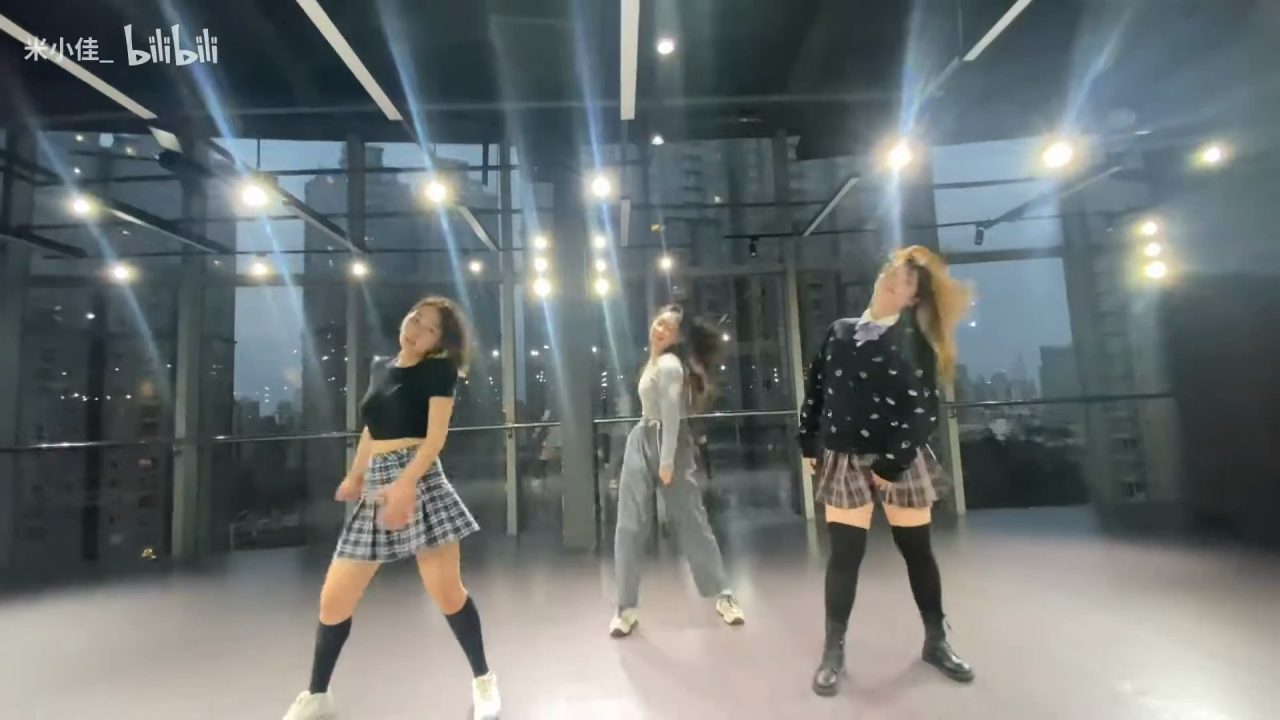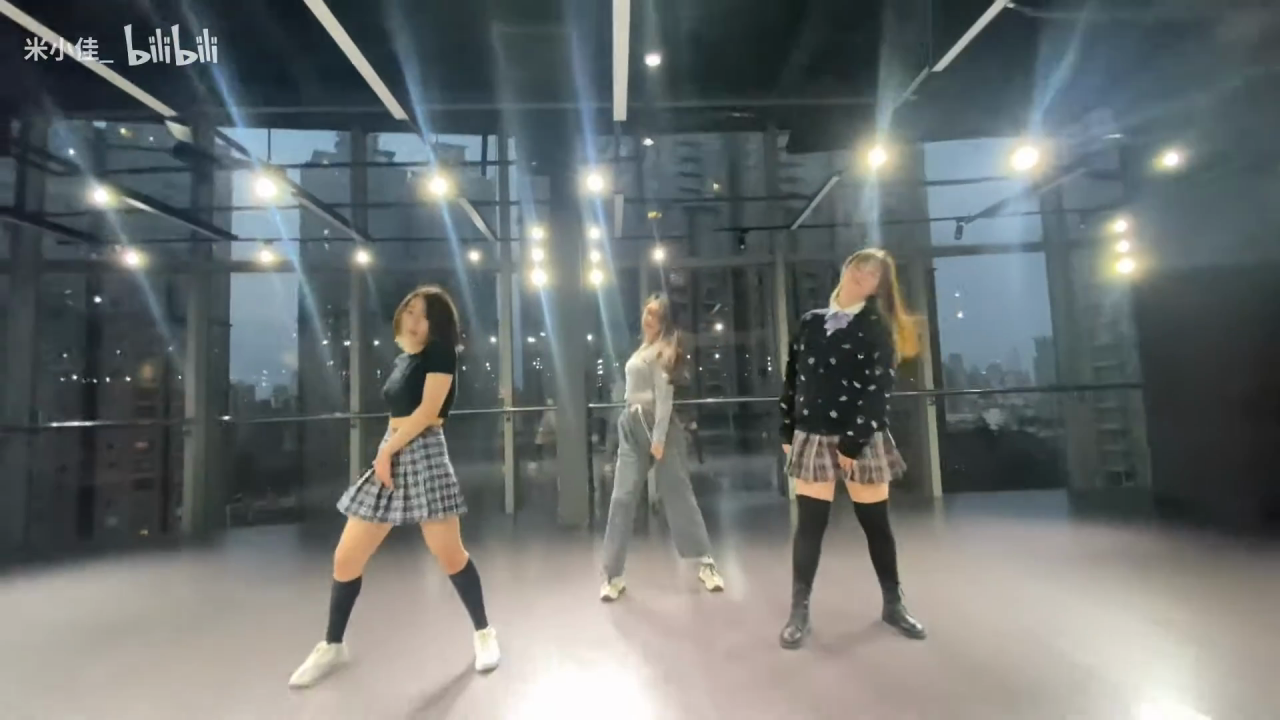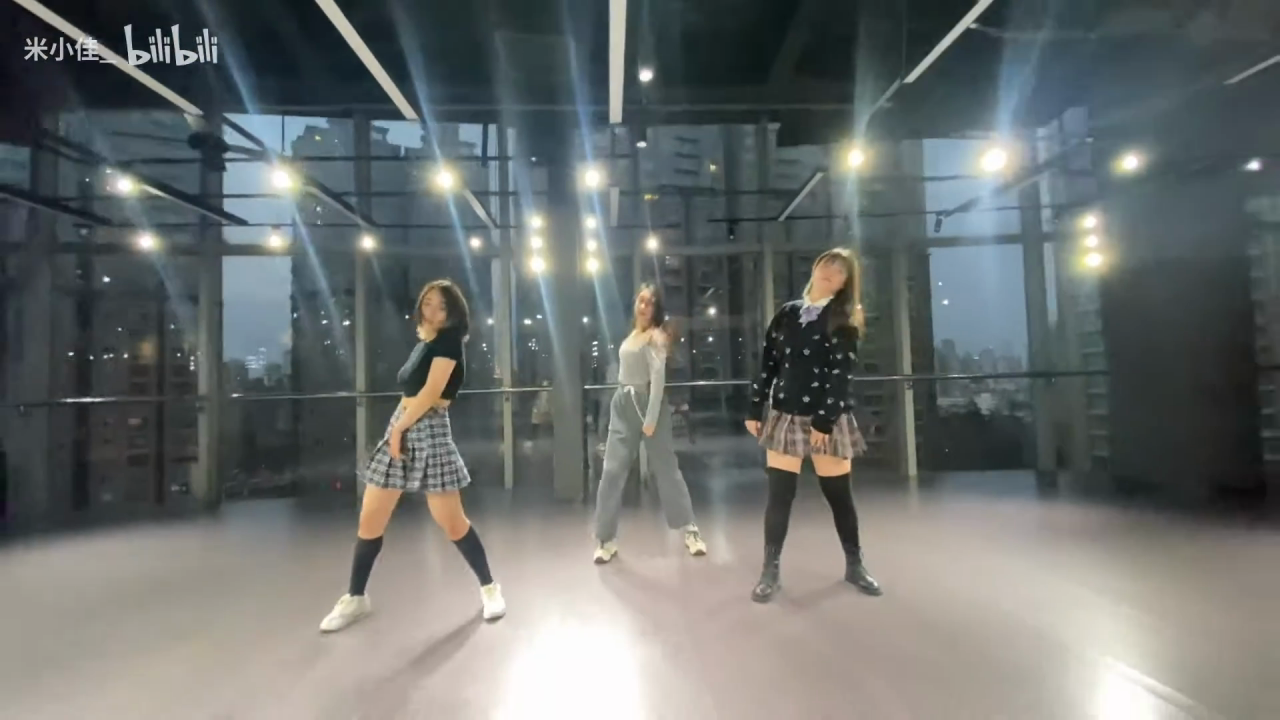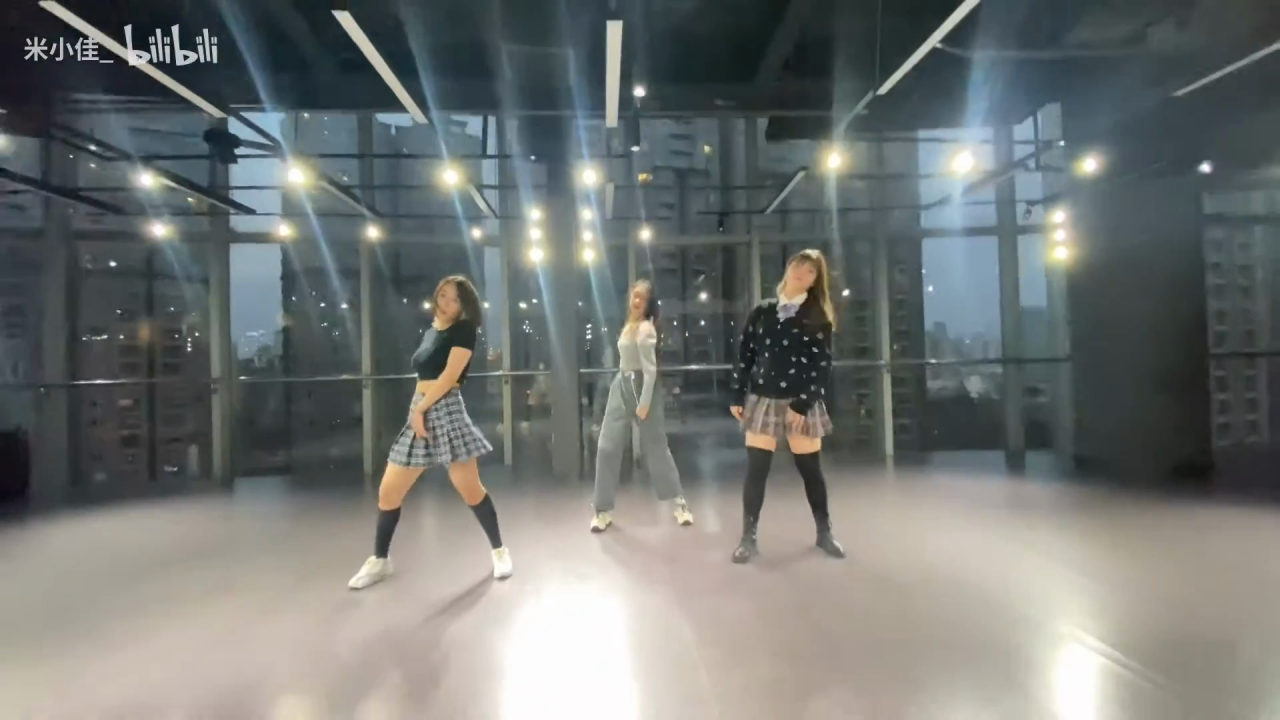
dt=0.3s
person 1, frame 1
left shoulder: (914, 342)
right shoulder: (839, 332)
left elbow: (924, 411)
right elbow: (815, 387)
left wrist: (892, 465)
right wrist: (807, 442)
left hip: (898, 459)
right hip: (843, 459)
left knee: (918, 552)
right knee: (844, 555)
left ankle: (936, 641)
person 1, frame 2
left shoulder: (877, 327)
right shoulder: (809, 323)
left elbow: (879, 389)
right elbow: (793, 379)
left wrist: (853, 442)
right wrist: (788, 430)
left hip: (860, 439)
right hip: (811, 437)
left knee: (876, 523)
right knee: (809, 524)
left ankle: (893, 604)
right ankle: (799, 611)
person 1, frame 3
left shoulder: (843, 319)
right shoulder: (786, 313)
left elbow: (842, 373)
right elbow: (768, 363)
left wrist: (825, 421)
right wrist: (756, 409)
left hip: (827, 418)
right hip: (783, 416)
left knee: (838, 494)
right knee: (780, 494)
left ankle: (855, 566)
right ankle: (770, 571)
person 1, frame 4
left shoulder: (818, 318)
right shoulder: (762, 312)
left elbow: (822, 365)
right elbow: (746, 355)
left wrist: (802, 405)
right wrist: (738, 395)
left hip: (802, 403)
right hip: (762, 400)
left knee: (810, 470)
right knee: (757, 469)
person 2, frame 1
left shoulder: (437, 371)
right shoulder: (381, 368)
left elbow: (437, 436)
left wrist: (405, 483)
right wrist: (354, 475)
left hip: (420, 484)
right hip: (376, 486)
left knee: (447, 593)
person 2, frame 2
left shoulder: (442, 352)
right shoulder: (401, 359)
left elbow: (428, 410)
left wrist: (387, 451)
right wrist: (386, 453)
left hip: (425, 455)
right hip: (392, 455)
left knee: (449, 554)
right knee: (346, 559)
left ankle: (483, 633)
person 2, frame 3
left shoulder: (450, 339)
right shoulder: (421, 345)
left elbow: (432, 391)
left wrist: (399, 428)
right wrist: (395, 429)
left hip: (429, 433)
right hip: (400, 430)
left knee: (452, 523)
right knee: (369, 520)
left ankle: (489, 588)
right ankle: (356, 599)
person 2, frame 4
left shoulder: (463, 330)
right shoulder: (431, 332)
left elbow: (450, 376)
left wrist: (420, 409)
right wrist: (418, 412)
left hip: (446, 412)
right hip: (420, 412)
left knee: (471, 490)
right knee: (388, 493)
left ankle: (499, 550)
right ankle: (379, 561)
person 3, frame 1
left shoulder: (670, 364)
right shoulder: (655, 361)
left elbow: (671, 413)
left wrist: (667, 461)
left hip: (668, 444)
right hip: (640, 442)
left knee: (691, 521)
right knee: (629, 524)
person 3, frame 2
left shoulder: (662, 350)
right shoulder: (644, 348)
left elbow: (664, 395)
left wrist: (659, 438)
left hip: (658, 424)
right hip: (630, 424)
left knee: (678, 494)
right knee: (622, 497)
left ankle: (706, 563)
right ankle: (614, 574)
person 3, frame 3
left shoulder: (655, 337)
right shoulder: (634, 334)
left elbow: (658, 379)
left wrist: (652, 418)
left hip: (648, 403)
right hip: (622, 403)
left knee: (666, 468)
right knee: (612, 470)
left ankle: (690, 531)
right ankle: (606, 539)
person 3, frame 4
left shoulder: (645, 328)
right shoulder: (629, 326)
left elbow: (651, 367)
left wrist: (645, 402)
left hip: (643, 389)
right hip: (621, 387)
left knee: (656, 447)
right knee: (608, 448)
left ankle: (678, 503)
right ankle: (602, 510)
